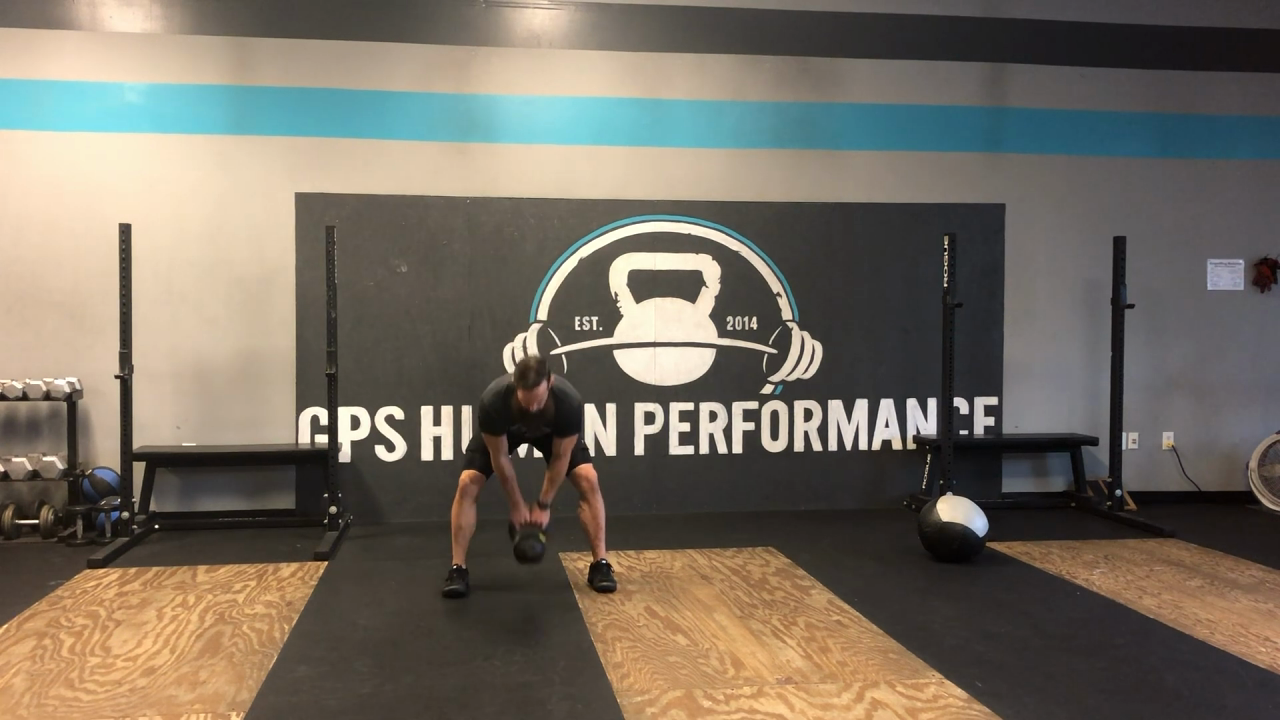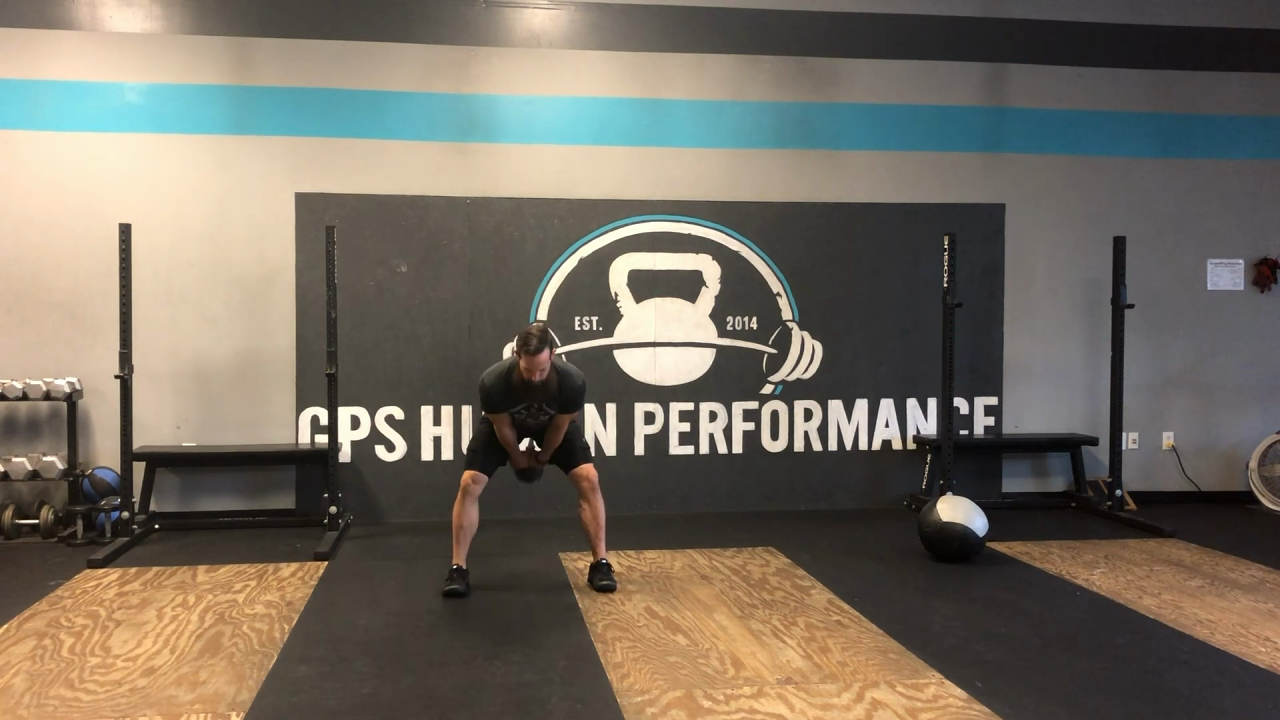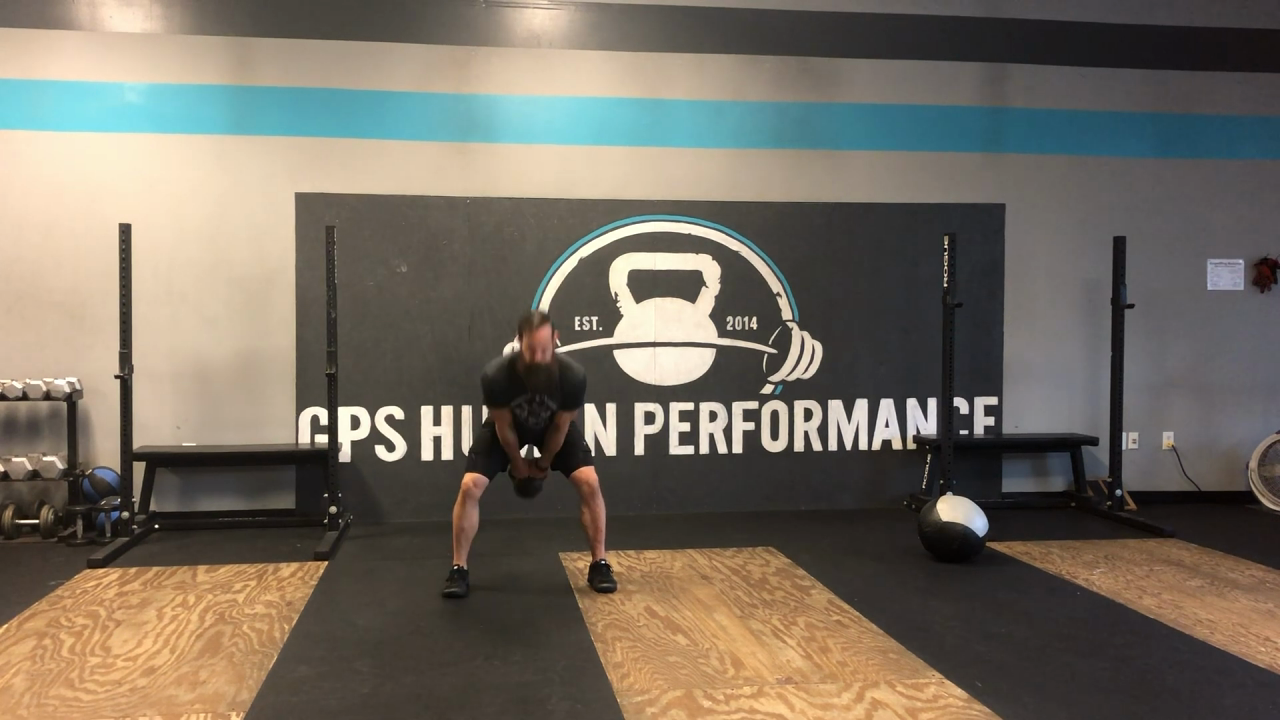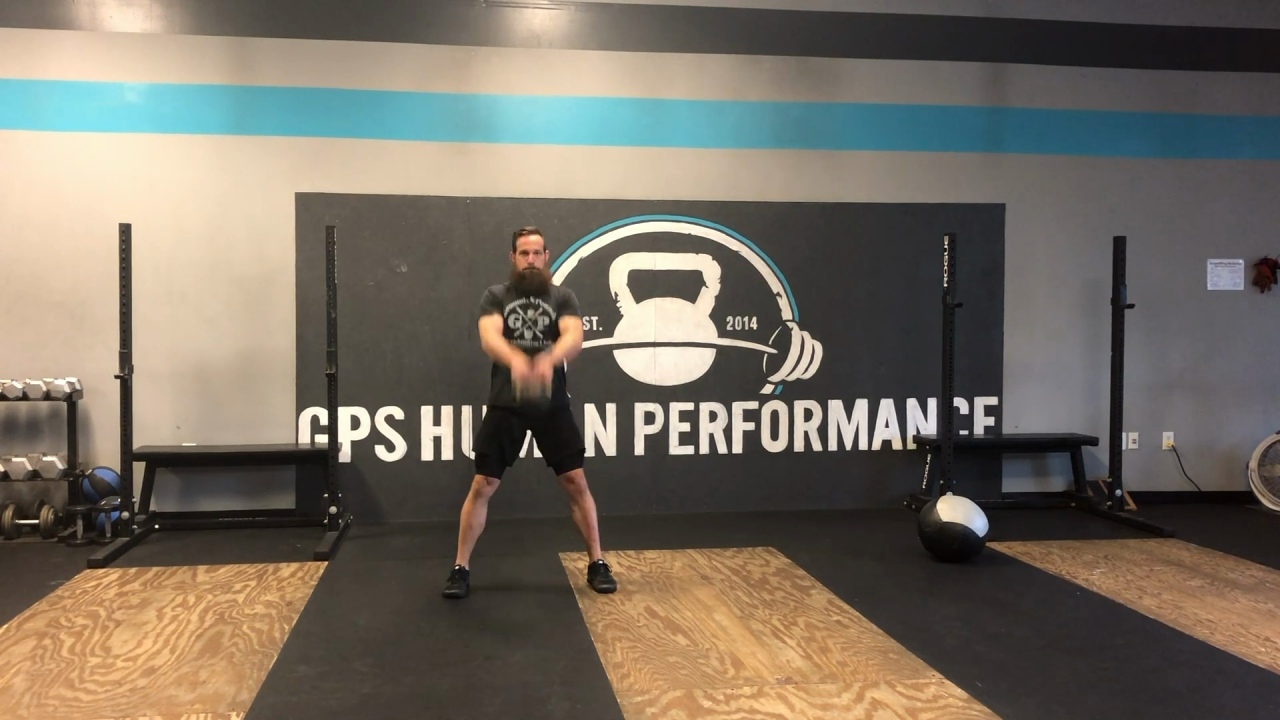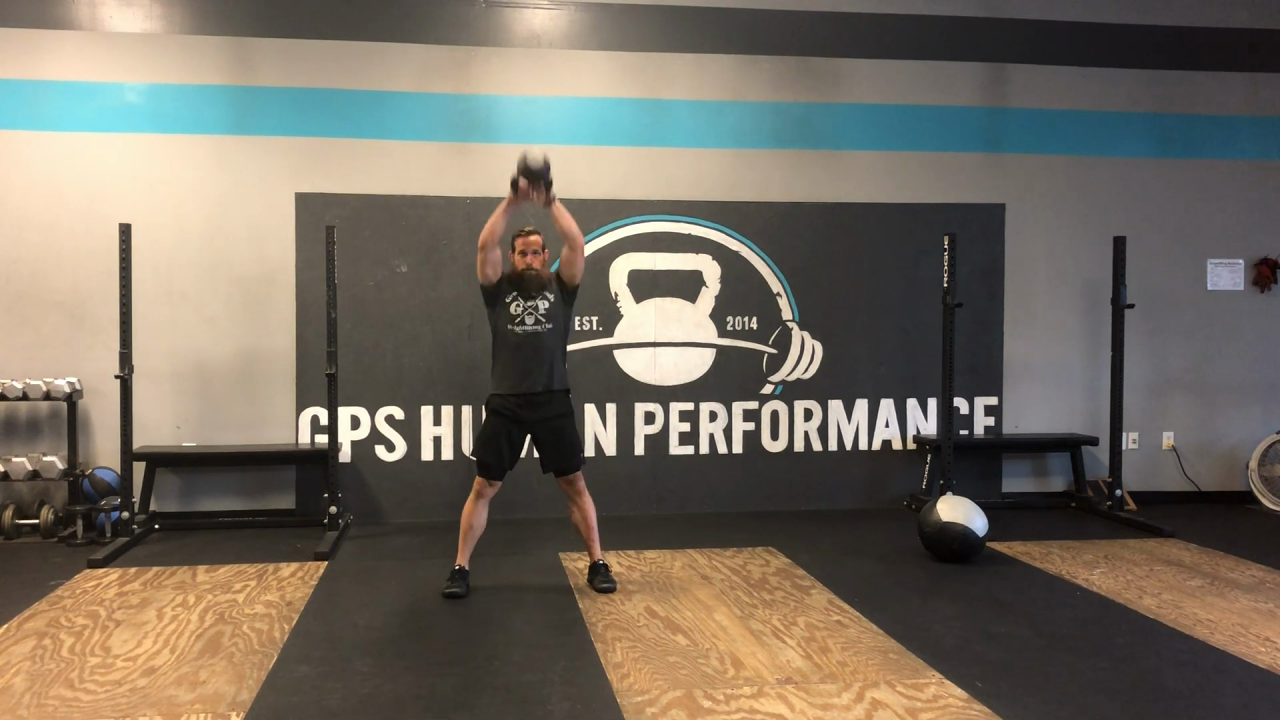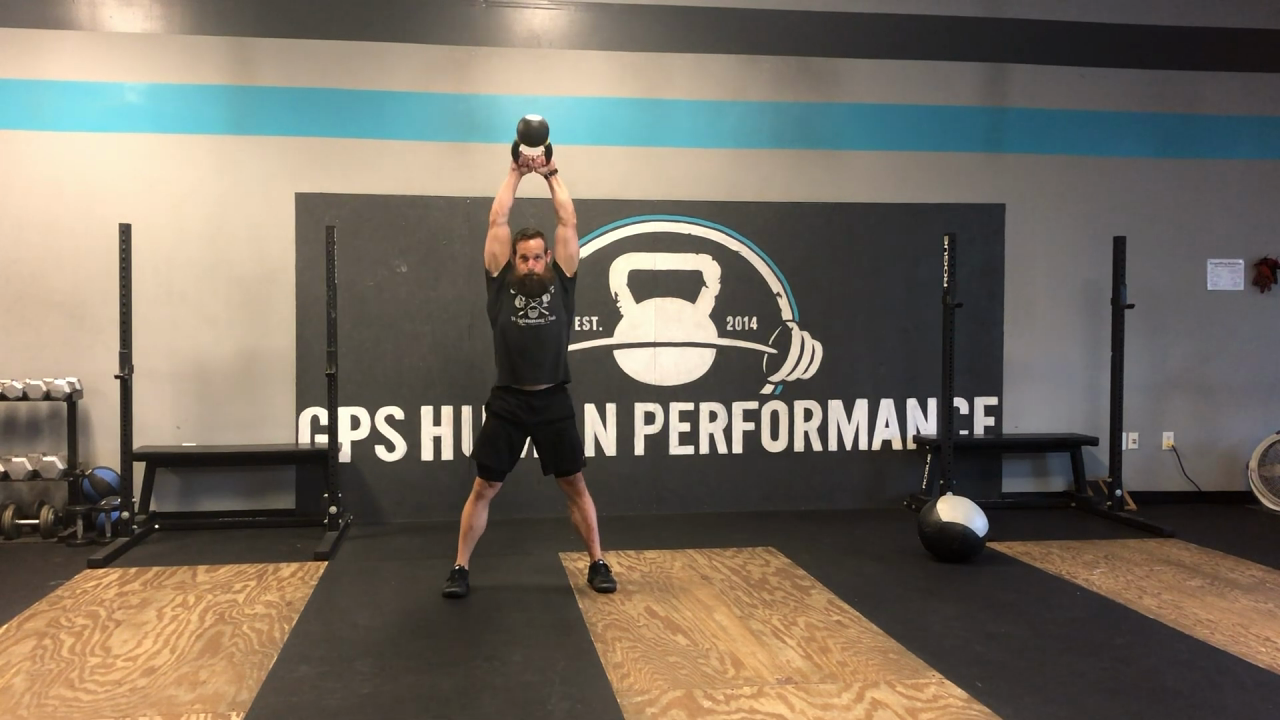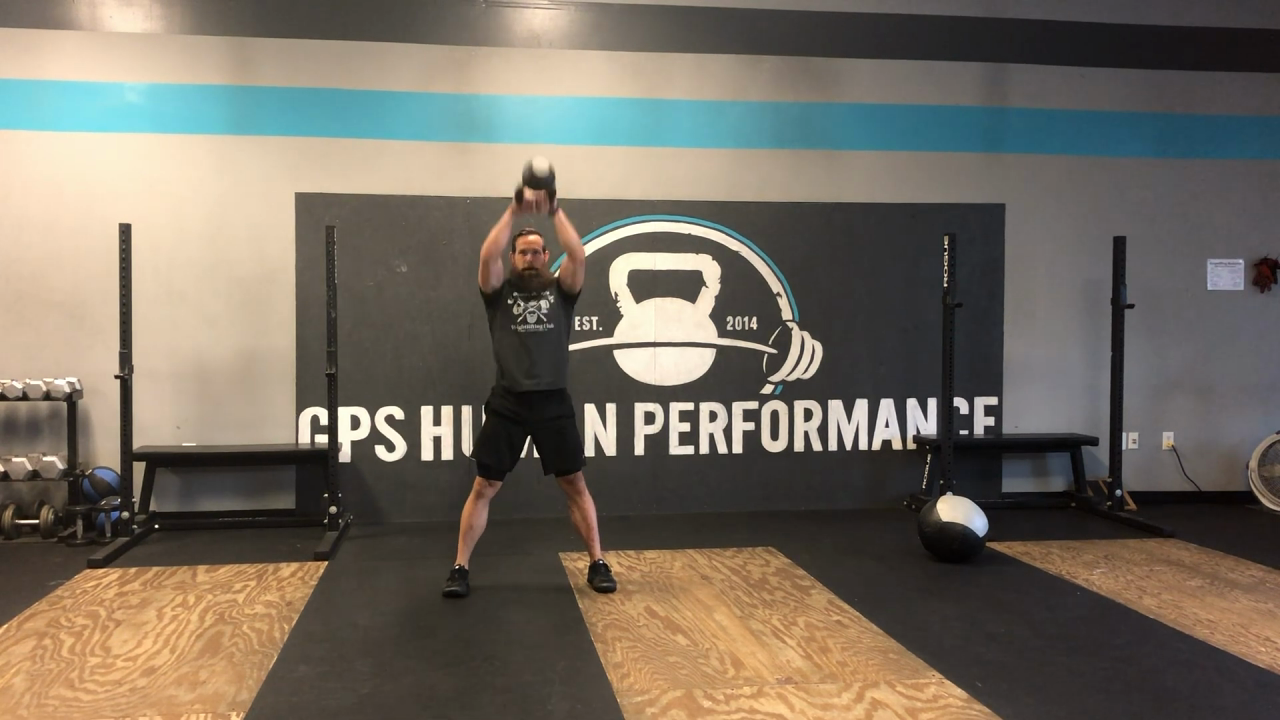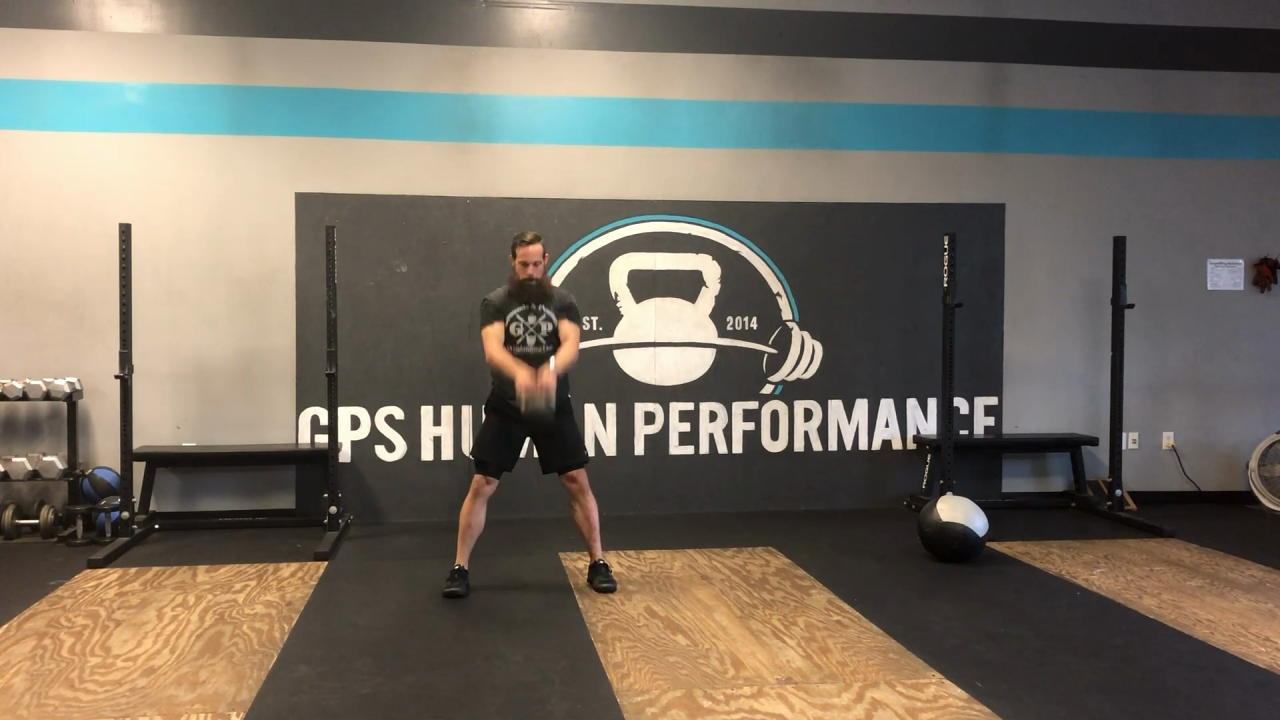
dt=0.3s
person 1, frame 1
left shoulder: (569, 401)
right shoulder: (493, 401)
left elbow: (560, 458)
right elbow: (499, 458)
left wrist: (543, 505)
right wrist: (517, 505)
left hip: (551, 431)
right hip: (505, 429)
left knee: (588, 479)
right knee: (468, 483)
left ankle: (600, 564)
right ankle: (458, 569)
person 1, frame 2
left shoulder: (572, 381)
right shoulder: (493, 382)
left elbow: (560, 426)
right elbow: (503, 428)
left wrist: (543, 457)
right wrist: (517, 458)
left hip: (553, 423)
right hip: (504, 423)
left knee: (588, 479)
right knee: (470, 483)
left ankle: (600, 563)
right ankle: (458, 568)
person 1, frame 3
left shoulder: (572, 375)
right shoulder: (496, 375)
left elbow: (560, 428)
right elbow: (505, 428)
left wrist: (544, 464)
right wrist: (517, 463)
left hip: (553, 427)
right hip: (505, 426)
left knee: (589, 483)
right knee: (470, 486)
left ankle: (599, 564)
right ankle: (459, 569)
person 1, frame 4
left shoulder: (562, 296)
right shoulder: (497, 295)
left elbow: (574, 337)
right elbow: (489, 338)
left wrist: (549, 361)
right wrist: (514, 361)
left hip: (553, 404)
right hip: (505, 405)
left knee: (576, 483)
right knee: (483, 486)
left ankle: (597, 563)
right ankle: (461, 568)
person 1, frame 5
left shoulder: (561, 287)
right shoulder: (499, 288)
left elbow: (576, 244)
right elbow: (485, 245)
left wrist: (550, 202)
right wrist: (512, 200)
left hip: (553, 403)
right hip: (506, 404)
left knee: (575, 485)
right knee: (484, 487)
left ankle: (597, 563)
right ankle: (460, 568)
person 1, frame 6
left shoulder: (561, 283)
right shoulder: (501, 283)
left elbow: (568, 223)
right elbow: (497, 222)
left wrist: (551, 174)
right wrist: (515, 172)
left hip: (553, 402)
right hip: (507, 403)
left knee: (574, 485)
right knee: (484, 489)
left ankle: (597, 564)
right ankle: (460, 568)
person 1, frame 7
left shoulder: (561, 292)
right shoulder: (499, 293)
left elbow: (578, 255)
right elbow: (488, 256)
left wrist: (553, 210)
right wrist: (514, 210)
left hip: (553, 402)
right hip: (507, 403)
left knee: (575, 485)
right knee: (484, 487)
left ankle: (597, 563)
right ankle: (460, 567)
person 1, frame 8
left shoulder: (562, 302)
right shoulder: (496, 302)
left elbow: (571, 344)
right elbow: (492, 349)
left wrist: (552, 369)
right wrist: (518, 371)
left hip: (554, 405)
right hip: (506, 406)
left knee: (578, 482)
right knee: (482, 486)
left ankle: (598, 564)
right ankle: (460, 568)
